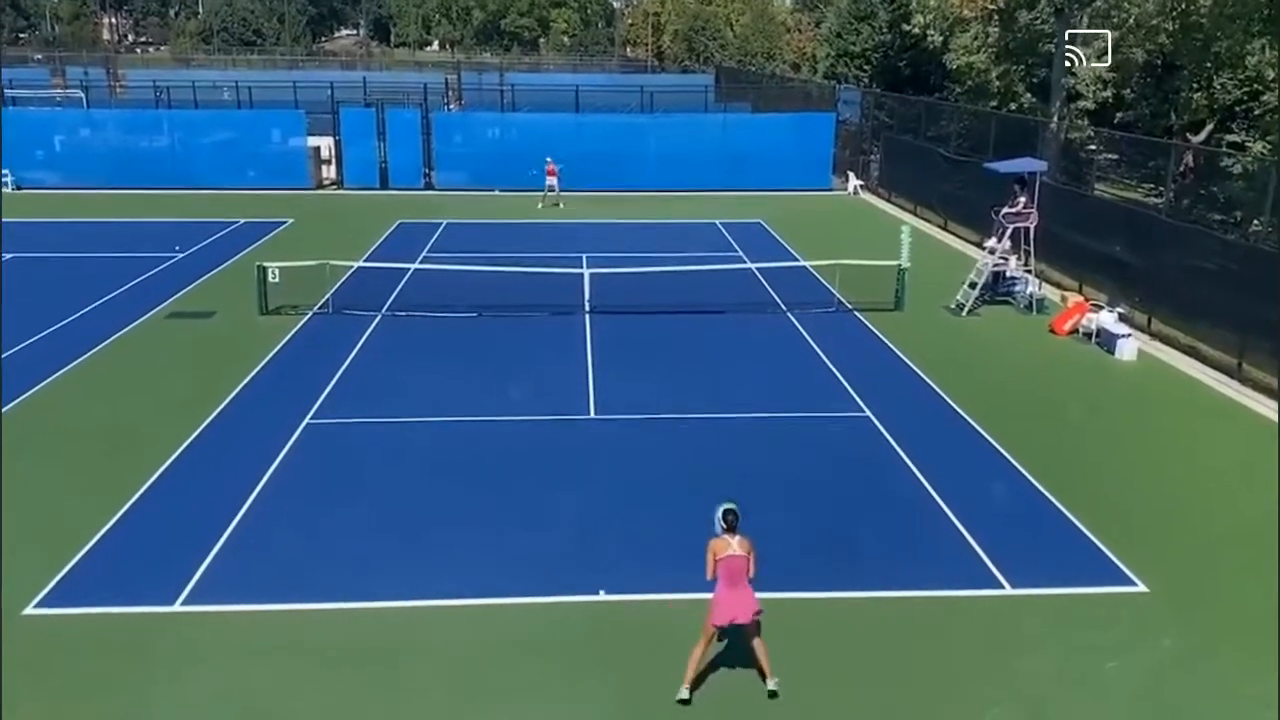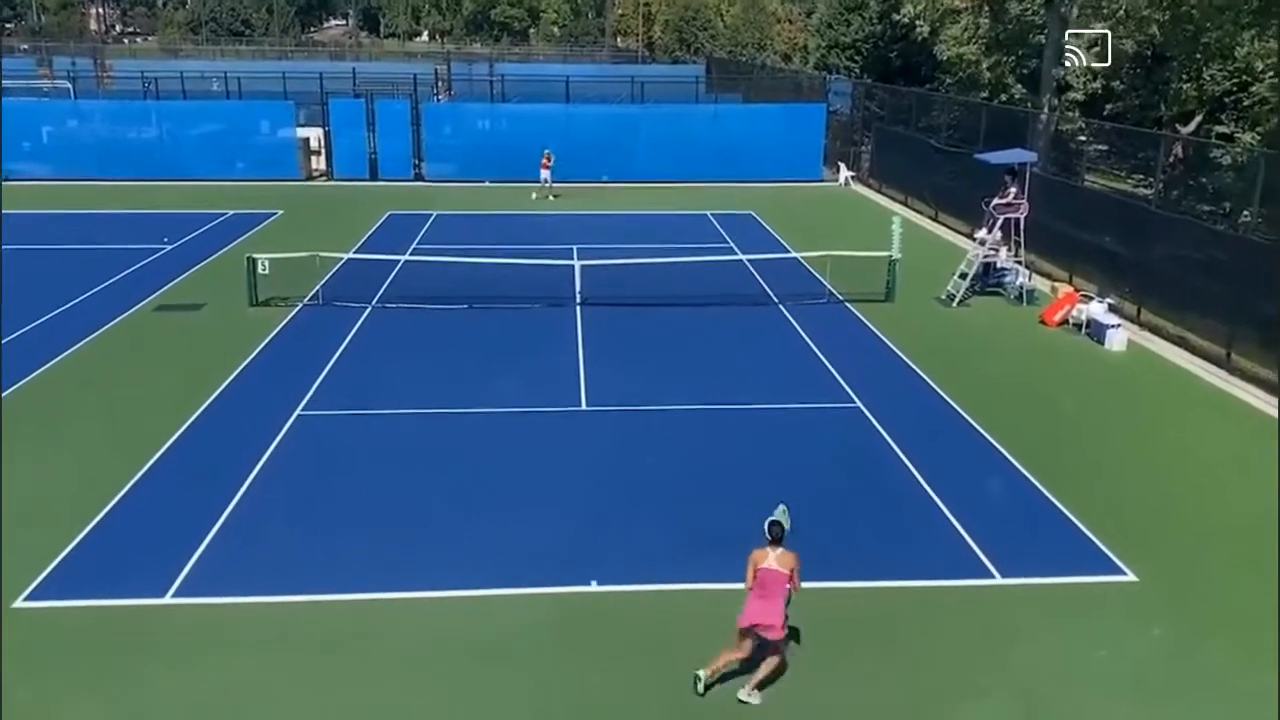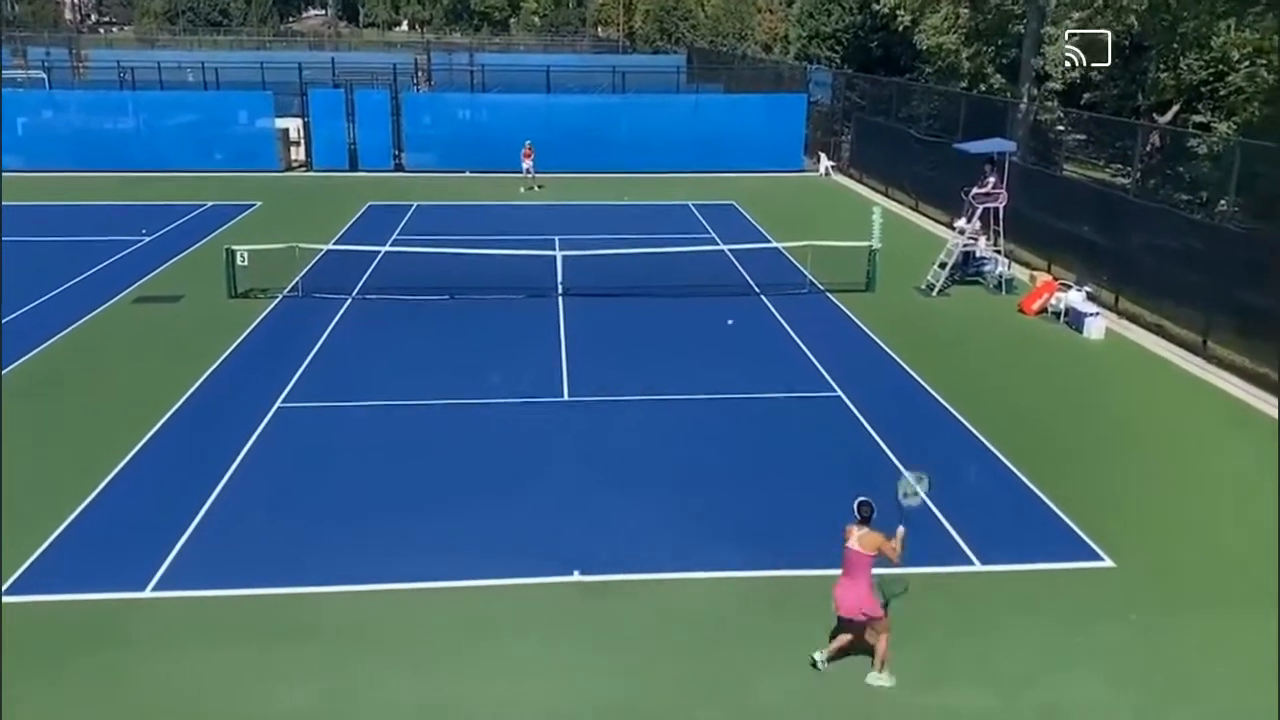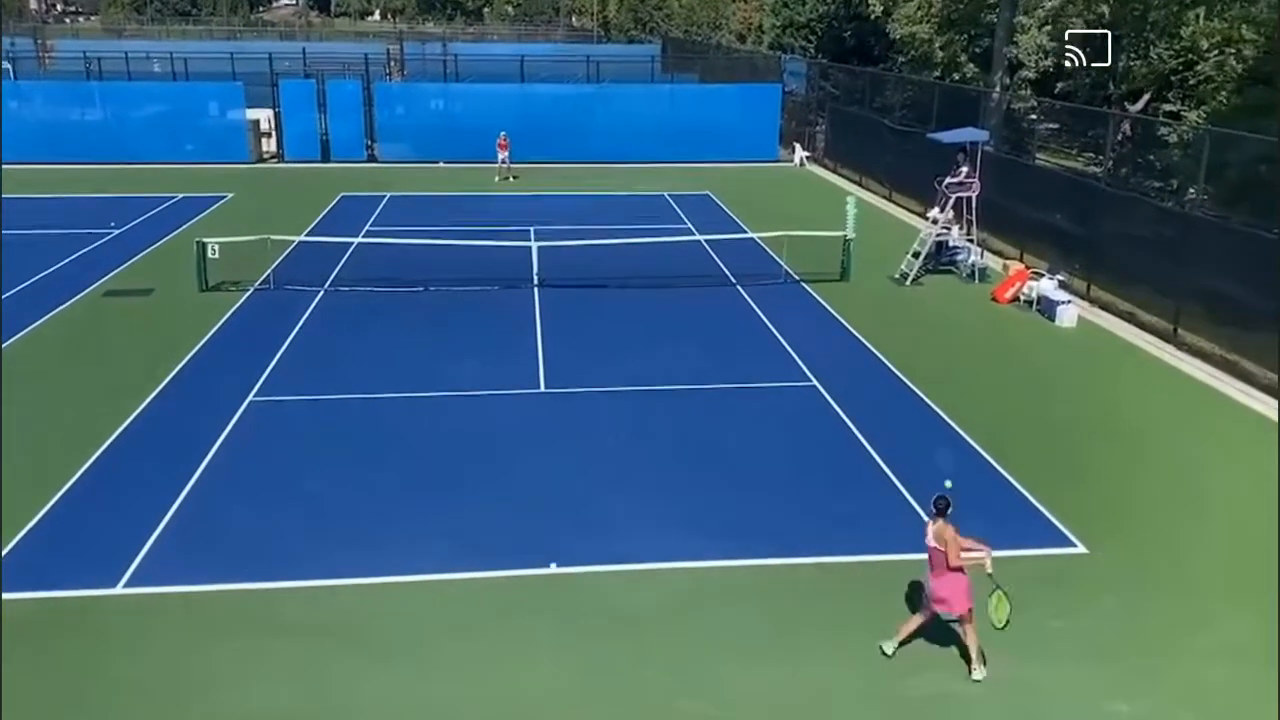
dt=0.4s
person 1, frame 1
left shoulder: (714, 544)
right shoulder: (747, 543)
left elbow: (710, 576)
right elbow: (750, 574)
left hip: (723, 601)
right hip: (746, 600)
left knee: (703, 643)
right knee: (754, 638)
left ankle: (686, 688)
right ankle: (770, 680)
person 1, frame 2
left shoulder: (756, 555)
right shoulder: (791, 557)
left elbow: (749, 585)
right elbow: (796, 587)
left hip: (752, 610)
right hip: (773, 615)
left knee: (741, 652)
right knee: (775, 654)
left ankle: (706, 673)
right ankle: (748, 690)
person 1, frame 3
left shoulder: (849, 531)
right shoulder: (877, 538)
right elbow: (896, 559)
left wrist: (889, 543)
right wrist: (899, 538)
left hip: (843, 590)
right hip: (861, 594)
left knee: (854, 630)
right knee: (883, 631)
left ankle: (823, 654)
right ankle: (878, 674)
person 1, frame 4
left shoulder: (930, 525)
right shoulder: (948, 530)
right elbow: (954, 563)
left wrist: (981, 548)
right wrist: (980, 560)
left hip: (937, 585)
right hip: (955, 586)
left knee: (924, 615)
right knee: (967, 625)
left ankle: (892, 644)
right ankle: (977, 668)
